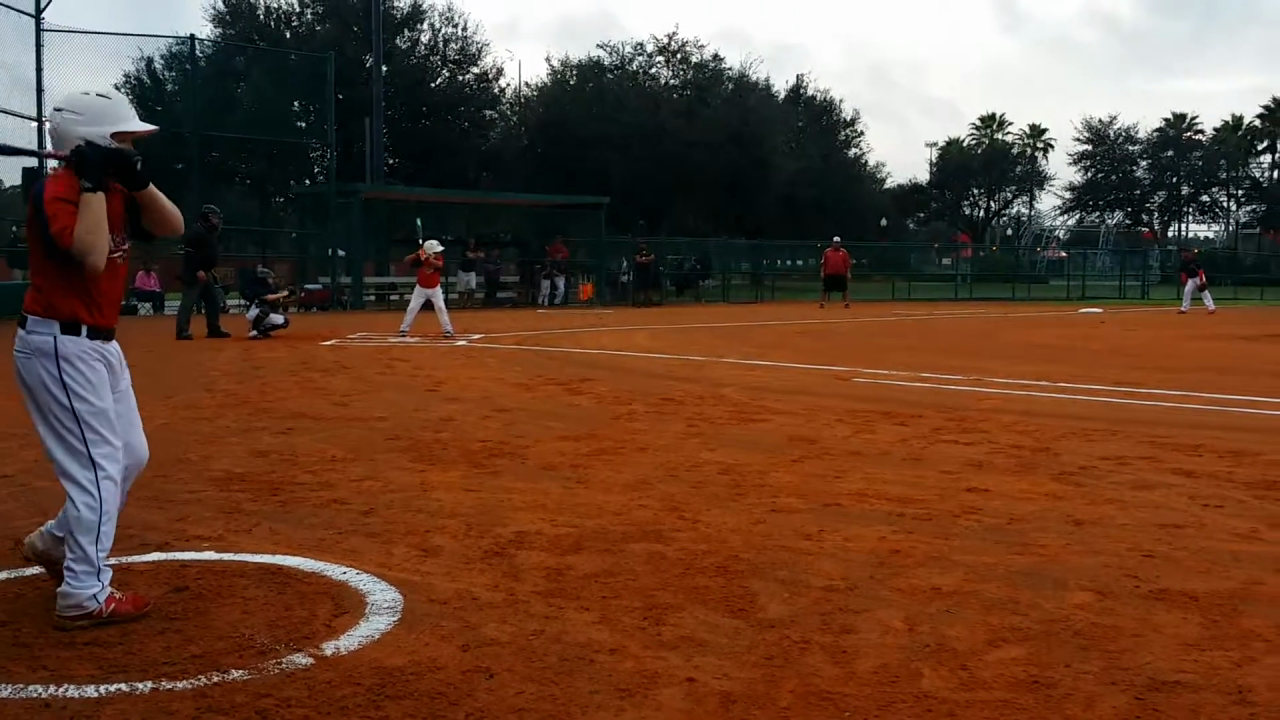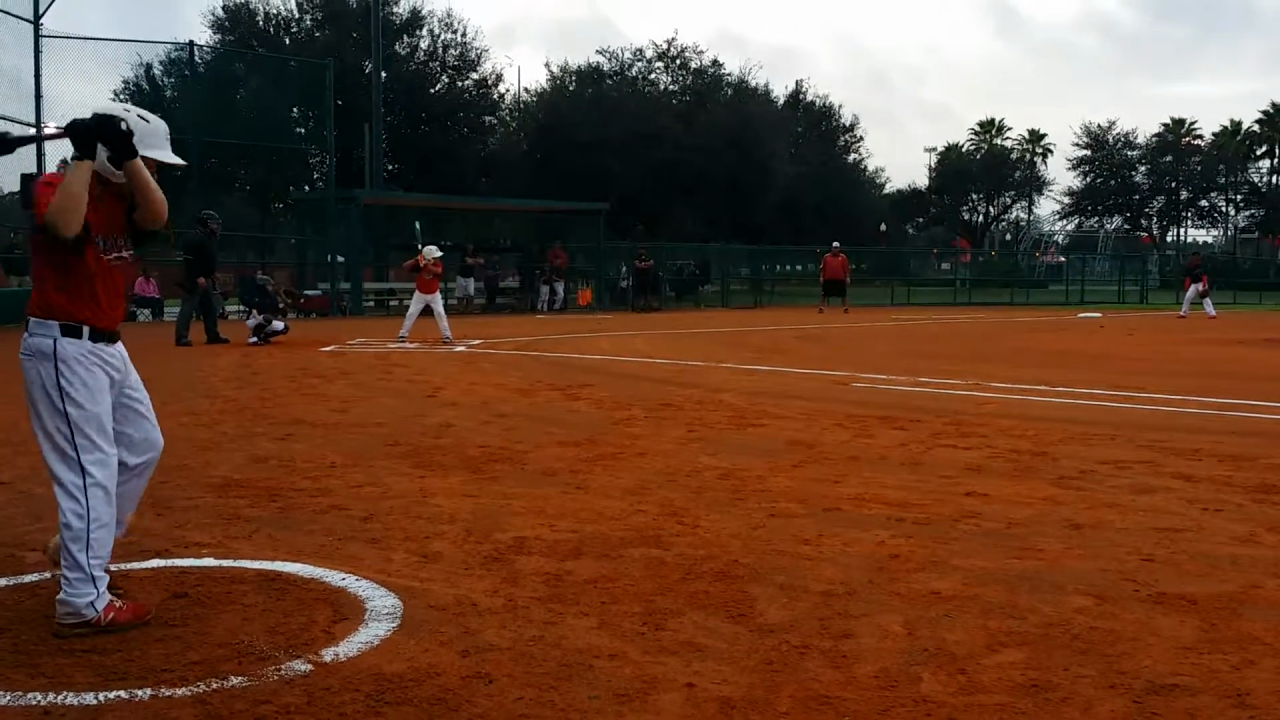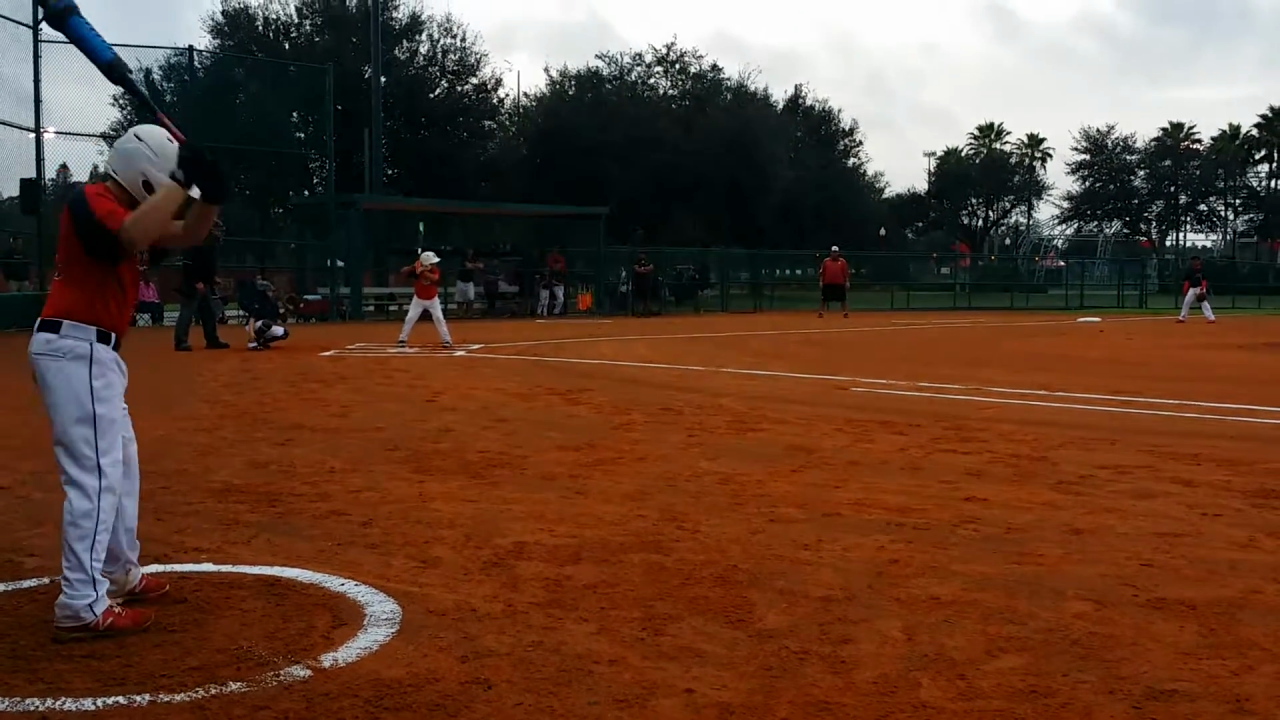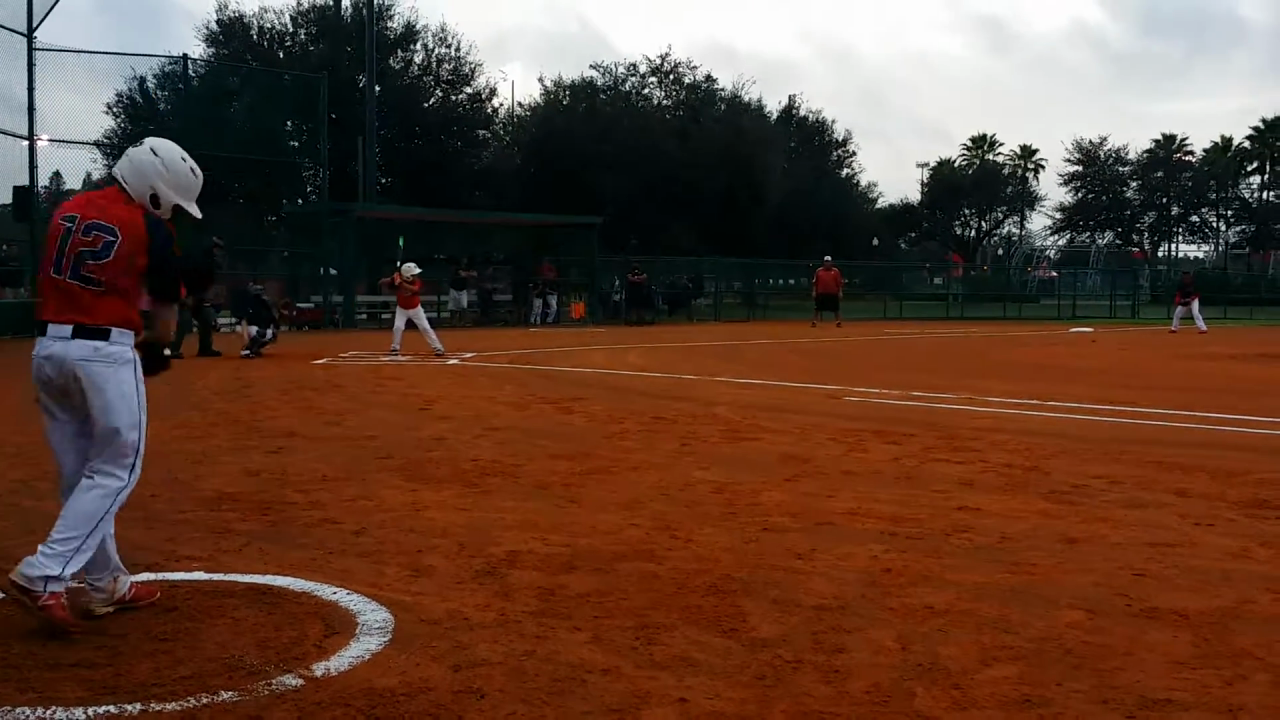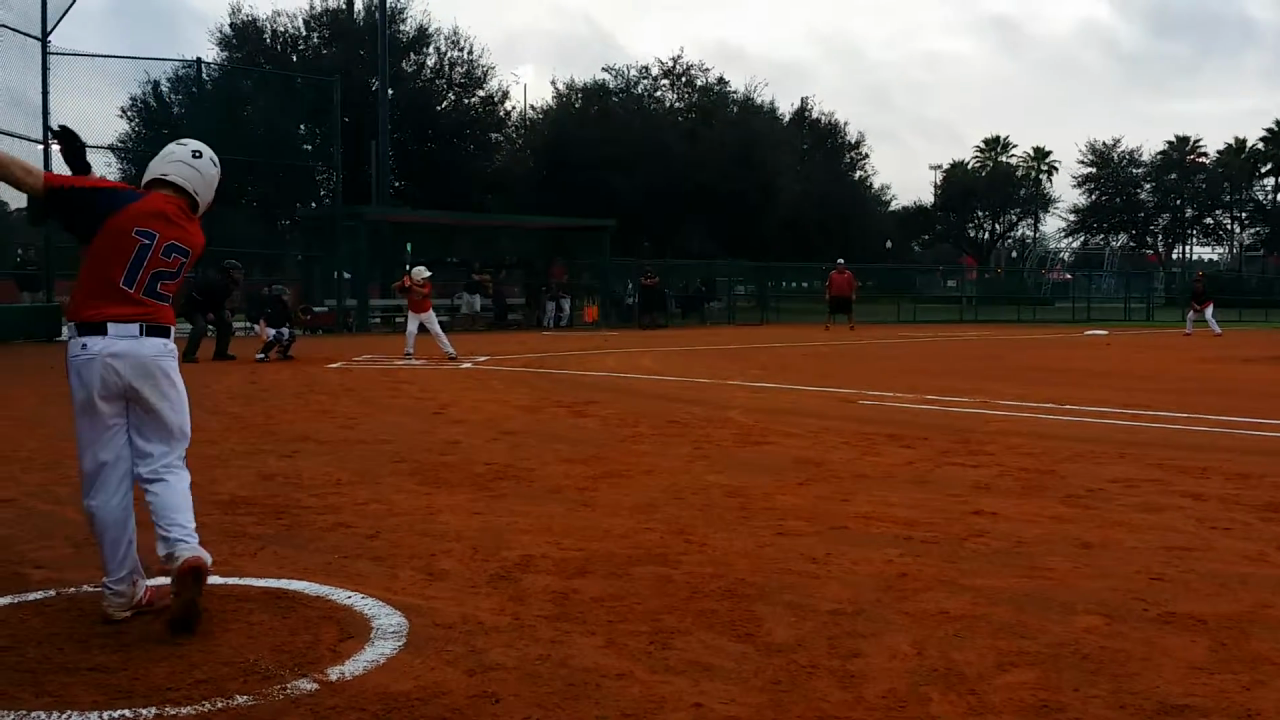
dt=0.3s
person 1, frame 1
left shoulder: (114, 194)
right shoulder: (55, 193)
left elbow: (173, 226)
right elbow: (93, 257)
left wrist: (136, 179)
right wrist: (94, 185)
left hip: (98, 345)
right hip: (60, 346)
left knee: (129, 456)
right knee: (96, 467)
left ankle: (56, 541)
right ankle: (84, 597)
person 1, frame 2
left shoulder: (122, 200)
right shoulder: (54, 188)
left elbow: (157, 215)
right elbow: (64, 225)
left wrist: (127, 152)
right wrist: (84, 154)
left hip: (106, 346)
right hip: (61, 349)
left knee: (142, 447)
right knee: (88, 470)
left ankle: (82, 549)
right ankle: (83, 603)
person 1, frame 3
left shoulder: (126, 208)
right shoulder: (89, 199)
left elbow: (187, 234)
right elbow: (134, 235)
left wrist: (209, 196)
right wrist: (180, 178)
left hip: (90, 351)
right hip: (76, 349)
left knee: (118, 463)
right knee: (95, 476)
left ankle: (119, 574)
right ankle: (82, 608)
person 1, frame 4
left shoulder: (69, 207)
right shoulder: (154, 231)
right elbow: (165, 309)
right wrist: (157, 344)
left hip: (49, 350)
right hip: (106, 353)
left knee: (80, 472)
right knee: (112, 472)
left ankle: (105, 584)
right ankle: (42, 575)
person 1, frame 5
left shoulder: (117, 201)
right shoulder: (194, 236)
right wrist: (80, 167)
left hip: (92, 351)
right hip: (152, 353)
left knee: (105, 474)
right knee: (164, 464)
left ankle: (122, 590)
right ankle: (184, 553)
